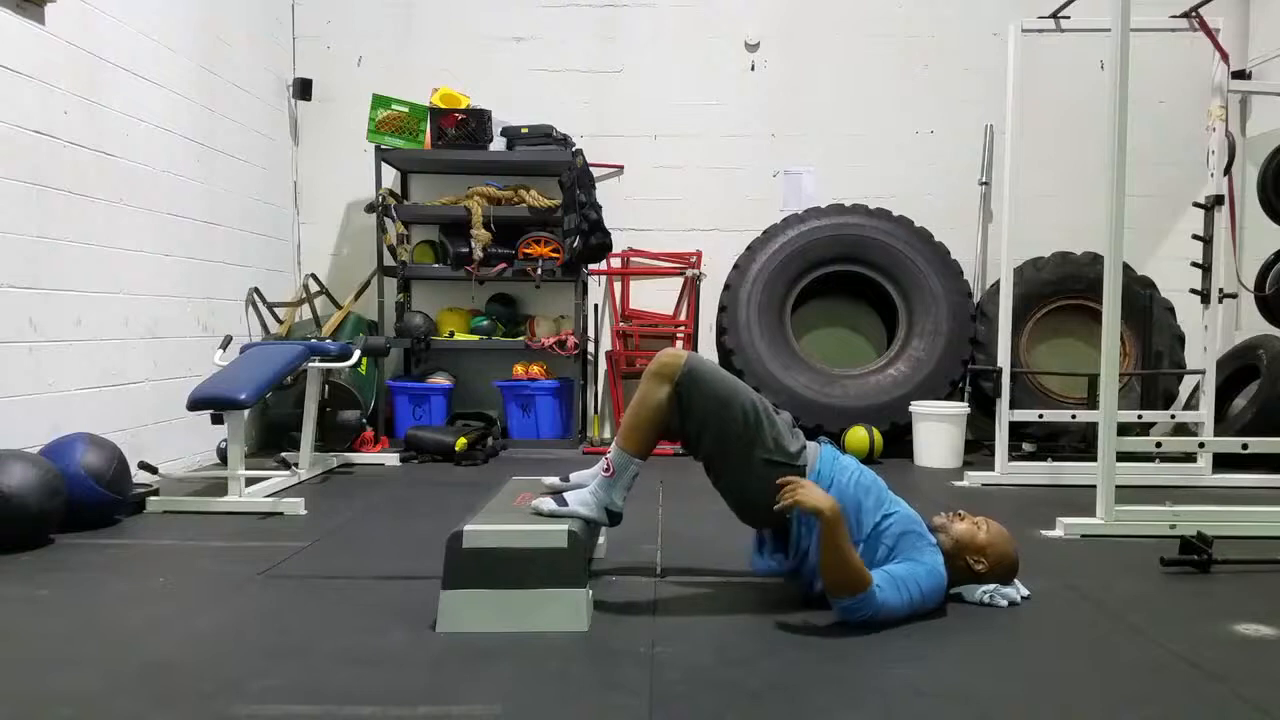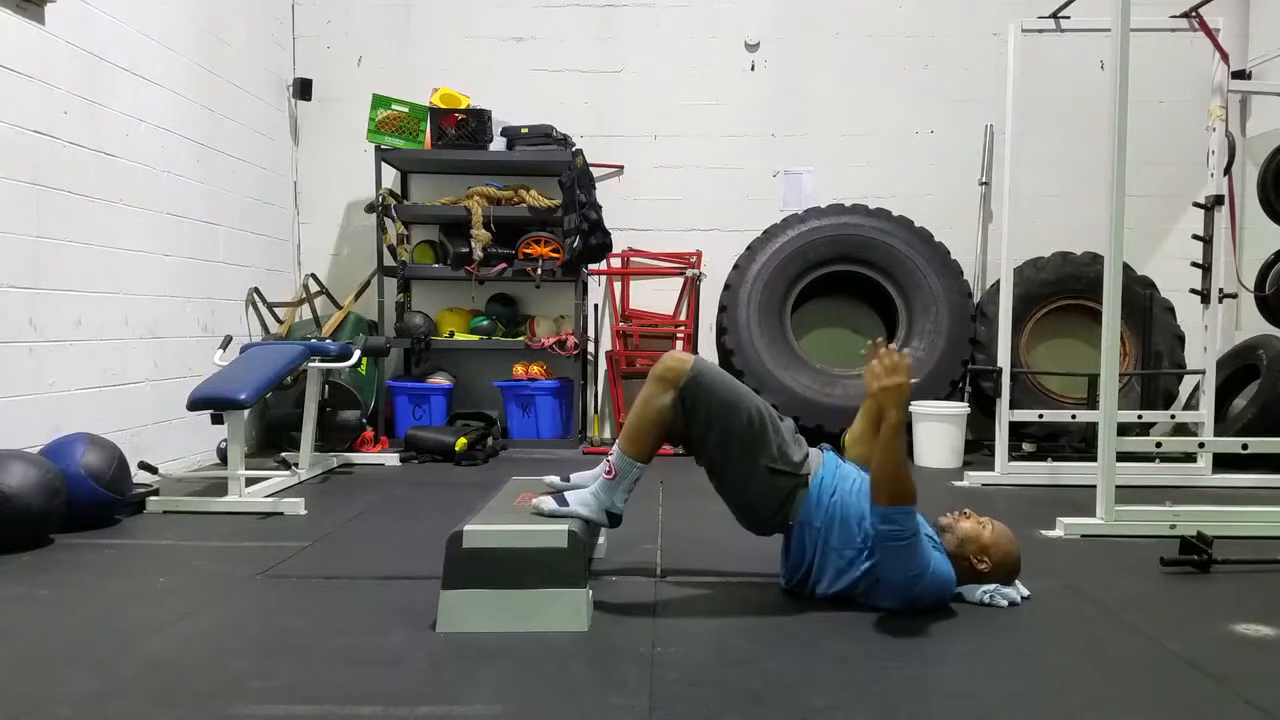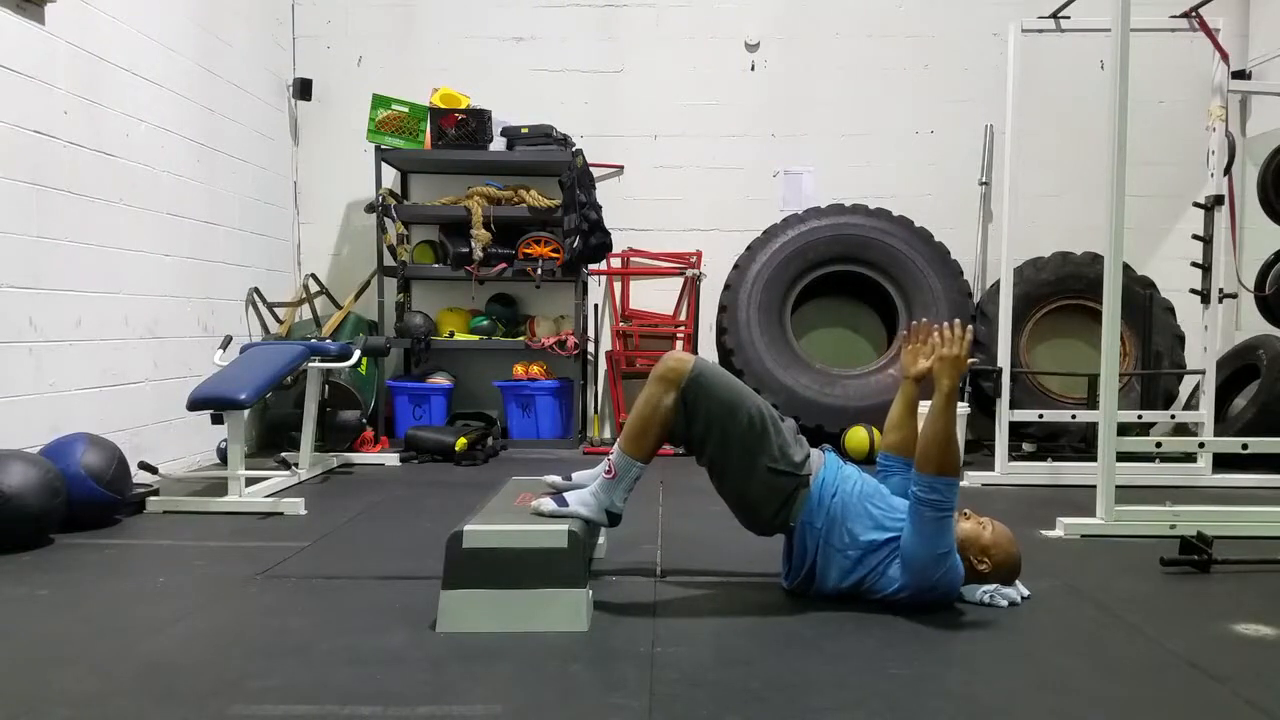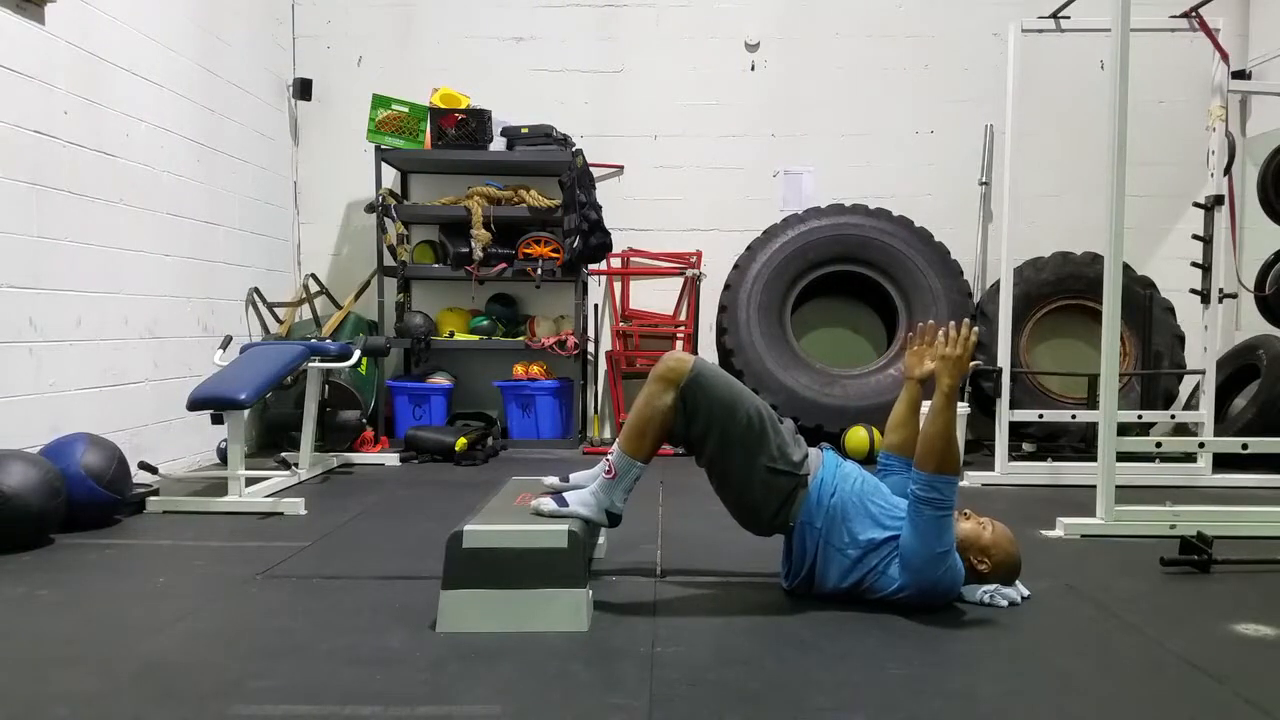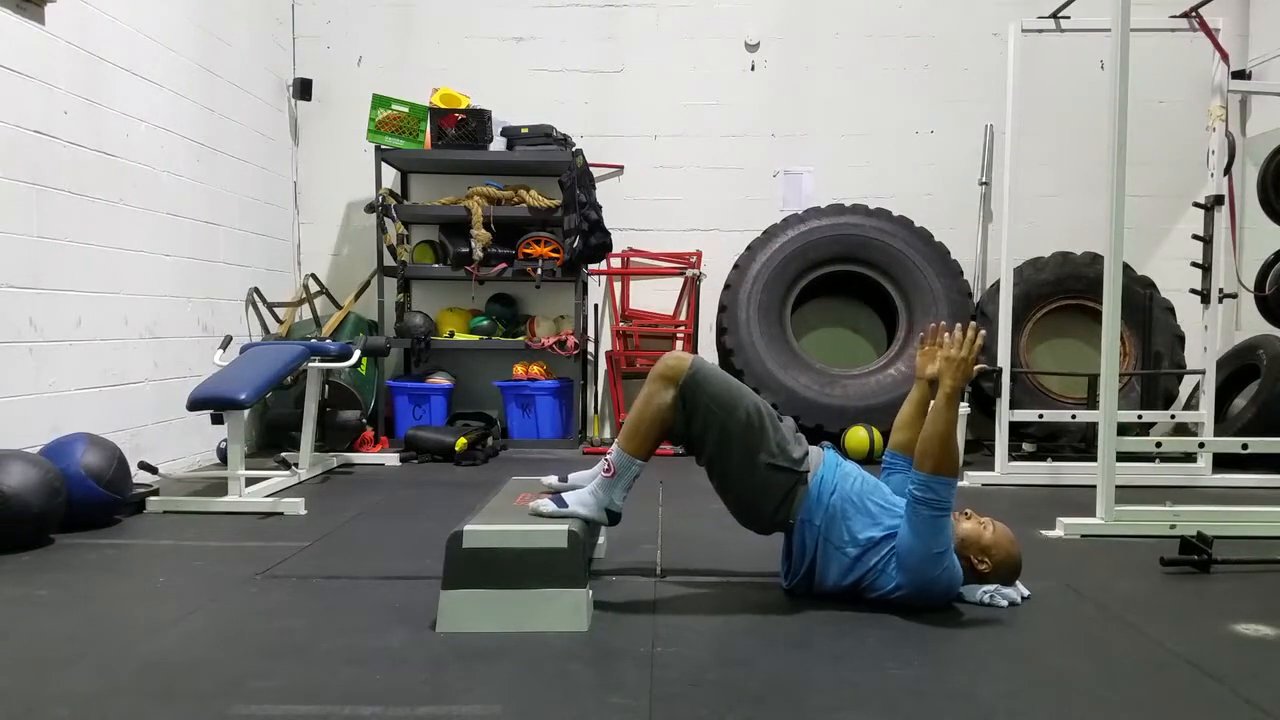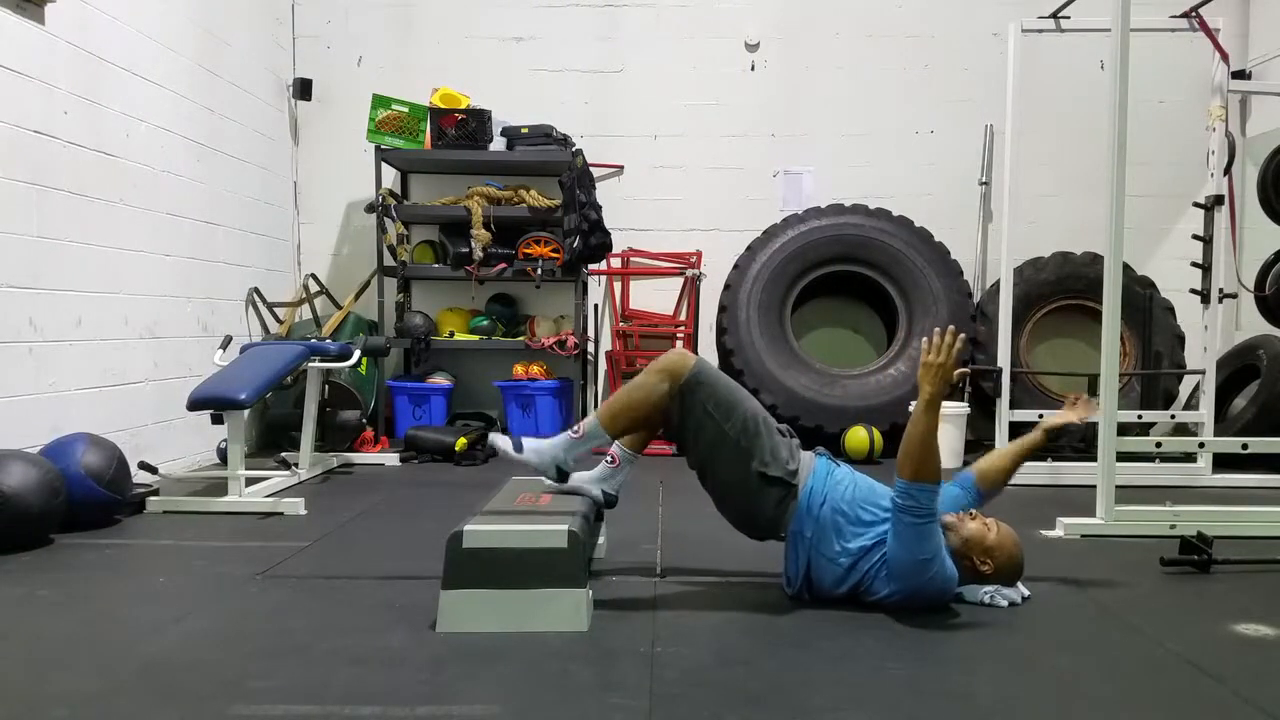
dt=0.5s
person 1, frame 1
left shoulder: (928, 576)
right shoulder: (922, 547)
left elbow: (857, 602)
left wrist: (830, 514)
left hip: (781, 473)
right hip: (802, 462)
left knee: (671, 368)
right knee: (677, 380)
left ankle: (604, 496)
right ankle: (607, 476)
person 1, frame 2
left shoulder: (931, 577)
right shoulder: (925, 542)
left elbow: (891, 517)
right elbow: (858, 470)
left wrist: (893, 413)
right wrist: (873, 402)
left hip: (786, 487)
right hip: (806, 472)
left knee: (675, 372)
right knee: (679, 386)
left ankle: (606, 497)
right ankle: (610, 477)
person 1, frame 3
left shoulder: (937, 573)
right shoulder: (909, 521)
left elbow: (937, 488)
right elbow: (896, 466)
left wrist: (945, 391)
right wrist: (911, 382)
left hip: (787, 487)
right hip: (803, 473)
left knee: (676, 372)
right knee: (681, 384)
left ankle: (605, 498)
right ankle: (607, 476)
person 1, frame 4
left shoulder: (935, 573)
right shoulder: (912, 524)
left elbow: (936, 487)
right elbow: (898, 464)
left wrist: (946, 390)
right wrist: (914, 383)
left hip: (787, 488)
right hip: (803, 471)
left knee: (676, 371)
right knee: (678, 382)
left ankle: (605, 496)
right ankle: (607, 476)
person 1, frame 5
left shoulder: (933, 574)
right shoulder: (915, 525)
left elbow: (932, 489)
right elbow: (902, 463)
left wrist: (950, 392)
right wrist: (924, 381)
left hip: (787, 487)
right hip: (796, 480)
left knee: (676, 371)
right knee: (678, 387)
left ankle: (604, 496)
right ankle: (605, 477)
person 1, frame 6
left shoulder: (926, 575)
right shoulder: (943, 540)
left elbow: (916, 496)
right elbow: (974, 482)
left wrist: (930, 398)
right wrist: (1045, 430)
left hip: (777, 490)
right hip: (799, 470)
left knee: (676, 369)
right knee: (676, 382)
left ankle: (560, 453)
right ankle: (607, 477)
